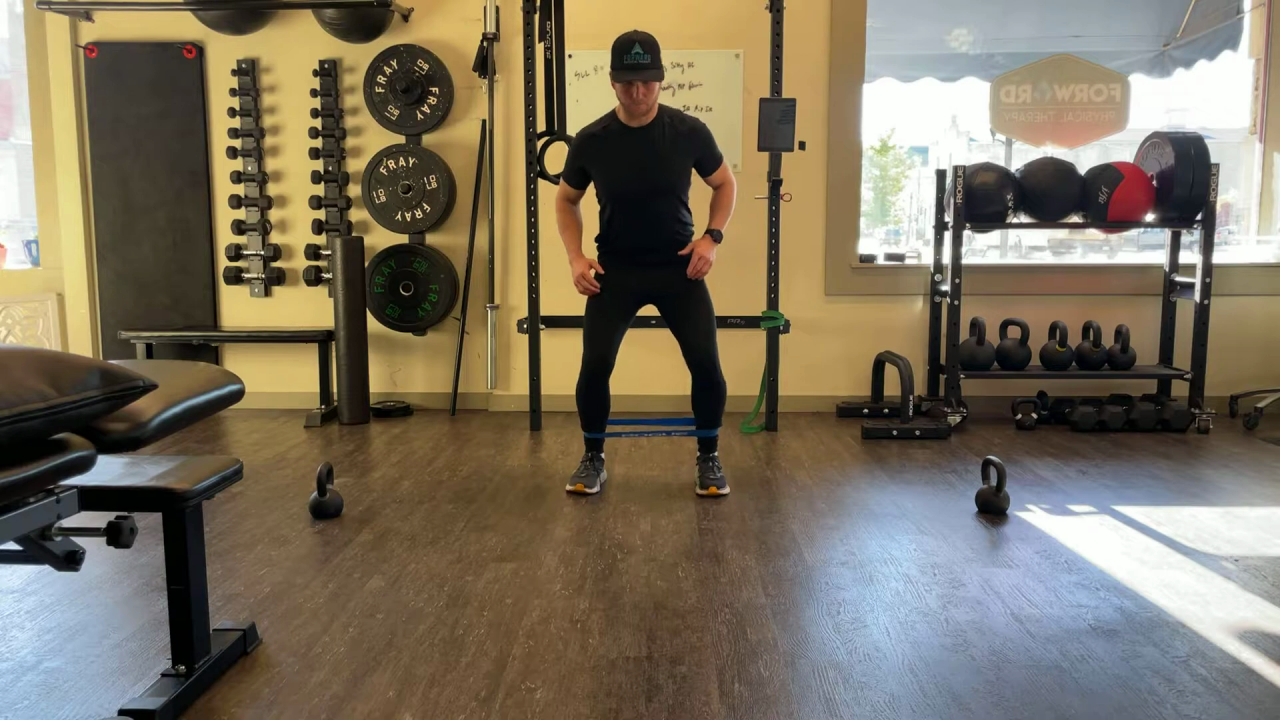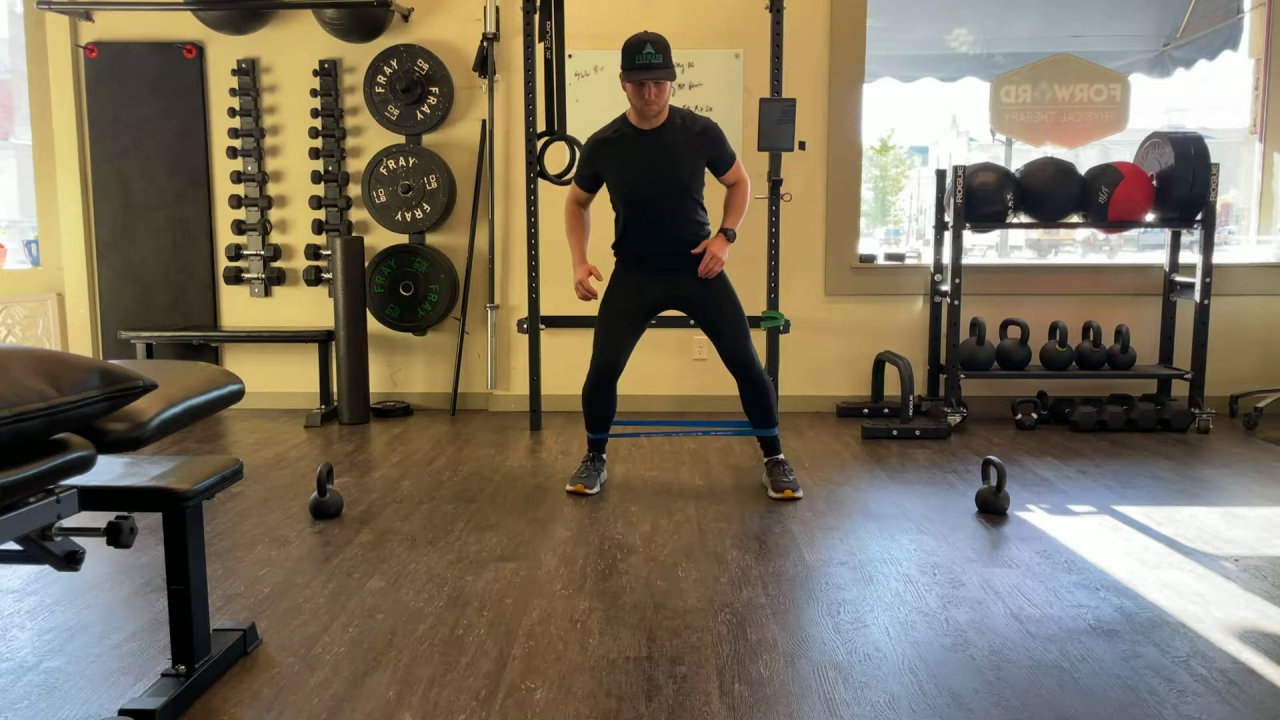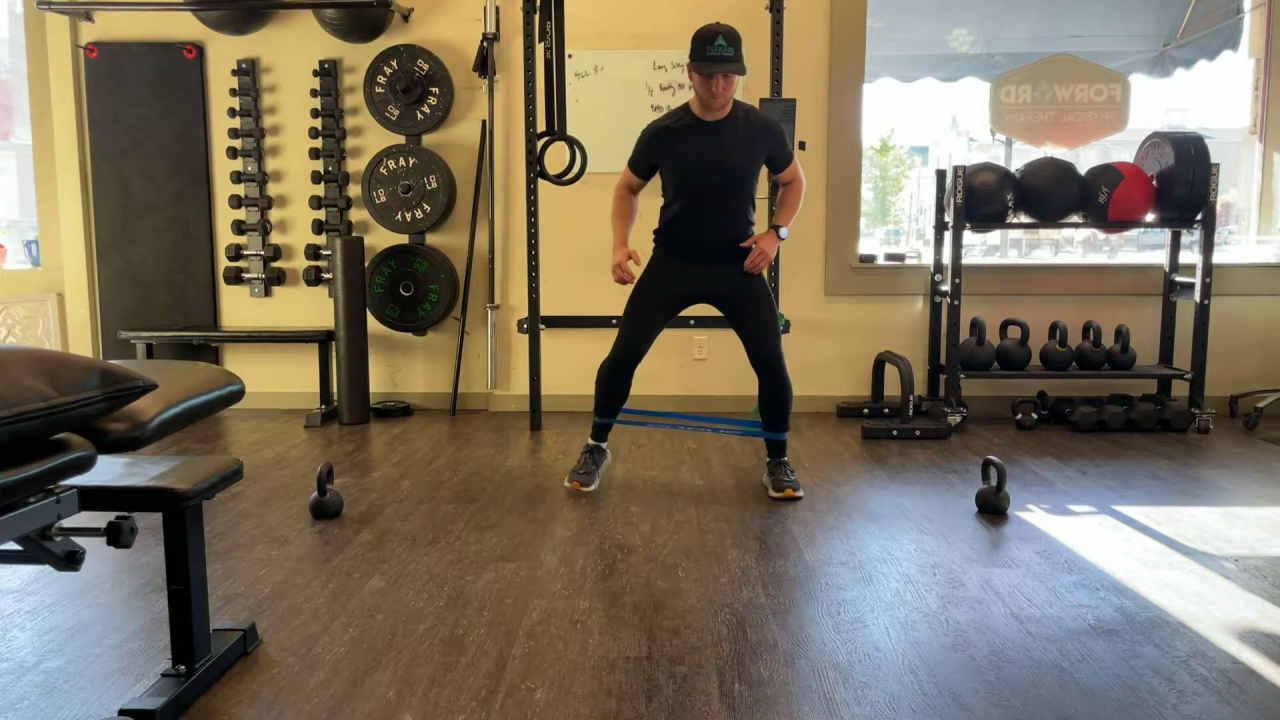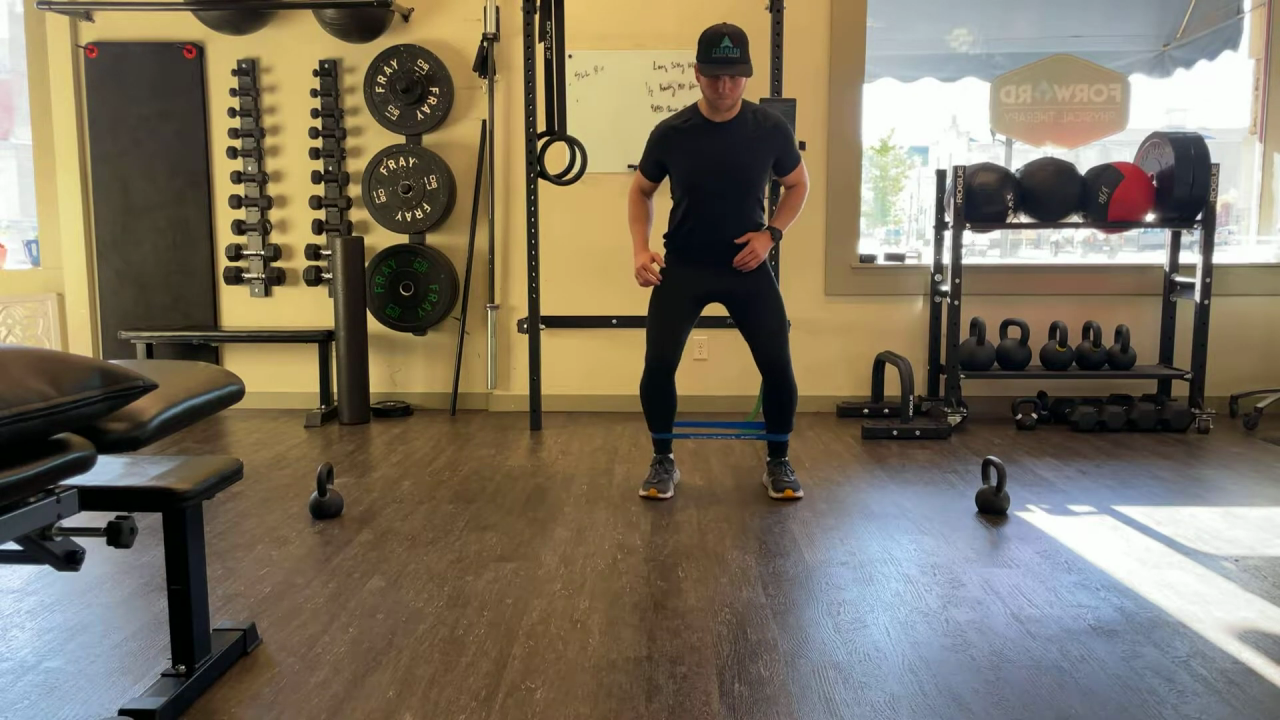
dt=0.4s
person 1, frame 1
left shoulder: (689, 132)
right shoulder: (591, 141)
left elbow: (724, 184)
right elbow: (566, 199)
left wrist: (711, 237)
right wrist: (576, 256)
left hip: (678, 266)
right hip: (615, 269)
left knee: (706, 363)
right knee: (594, 365)
left ankle: (708, 456)
right ankle: (593, 457)
person 1, frame 2
left shoulder: (701, 132)
right shoulder: (603, 145)
left elbow: (738, 182)
right elbow: (577, 202)
left wrist: (725, 236)
right wrist: (579, 260)
left hip: (697, 268)
right hip: (634, 273)
left knee: (745, 362)
right knee: (603, 370)
left ankle: (774, 459)
right ankle: (595, 458)
person 1, frame 3
left shoulder: (762, 128)
right shoulder: (662, 133)
left elbow: (793, 181)
right elbow: (627, 188)
left wrist: (775, 232)
right wrist: (620, 245)
left hip: (737, 265)
right hip: (673, 262)
left knee: (771, 363)
right knee: (624, 354)
left ankle: (777, 461)
right ankle: (596, 447)
person 1, frame 4
left shoulder: (770, 129)
right shoulder: (671, 133)
left elbow: (797, 185)
right elbow: (641, 191)
left wrist: (771, 234)
right wrist: (640, 248)
left hip: (746, 264)
right hip: (683, 266)
left knee: (777, 366)
right knee: (658, 365)
left ankle: (778, 461)
right ankle: (663, 460)
